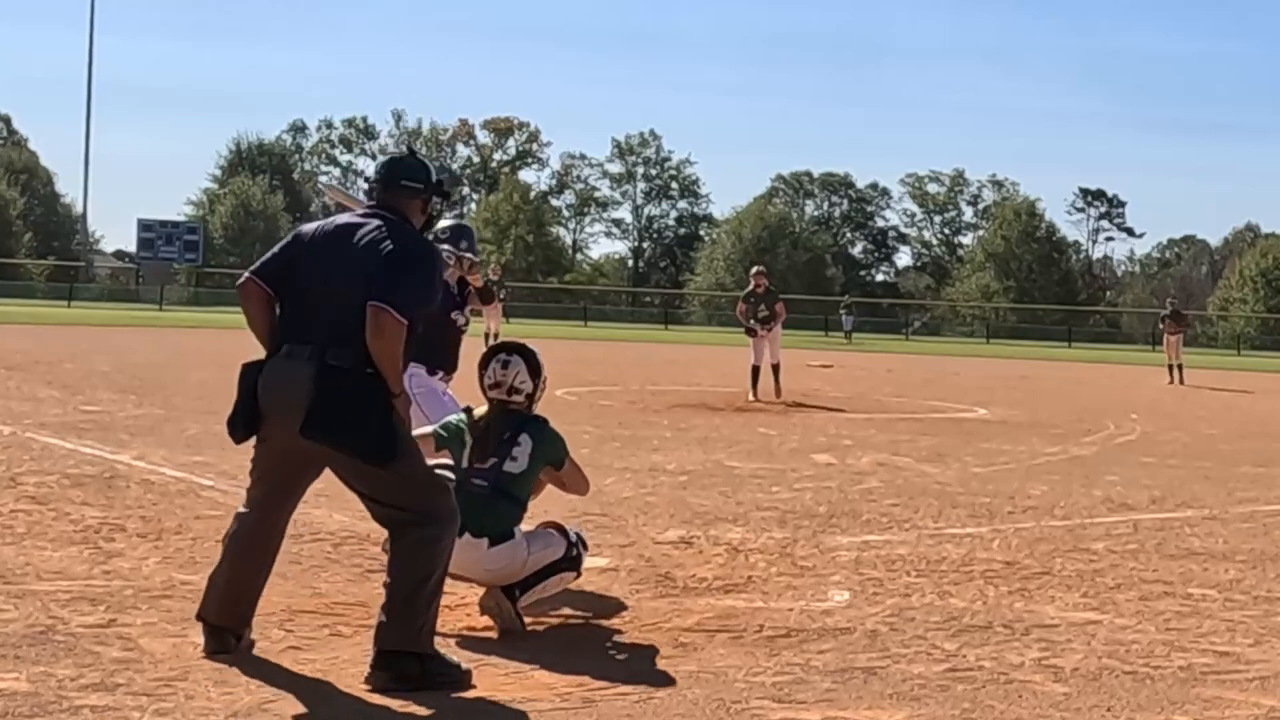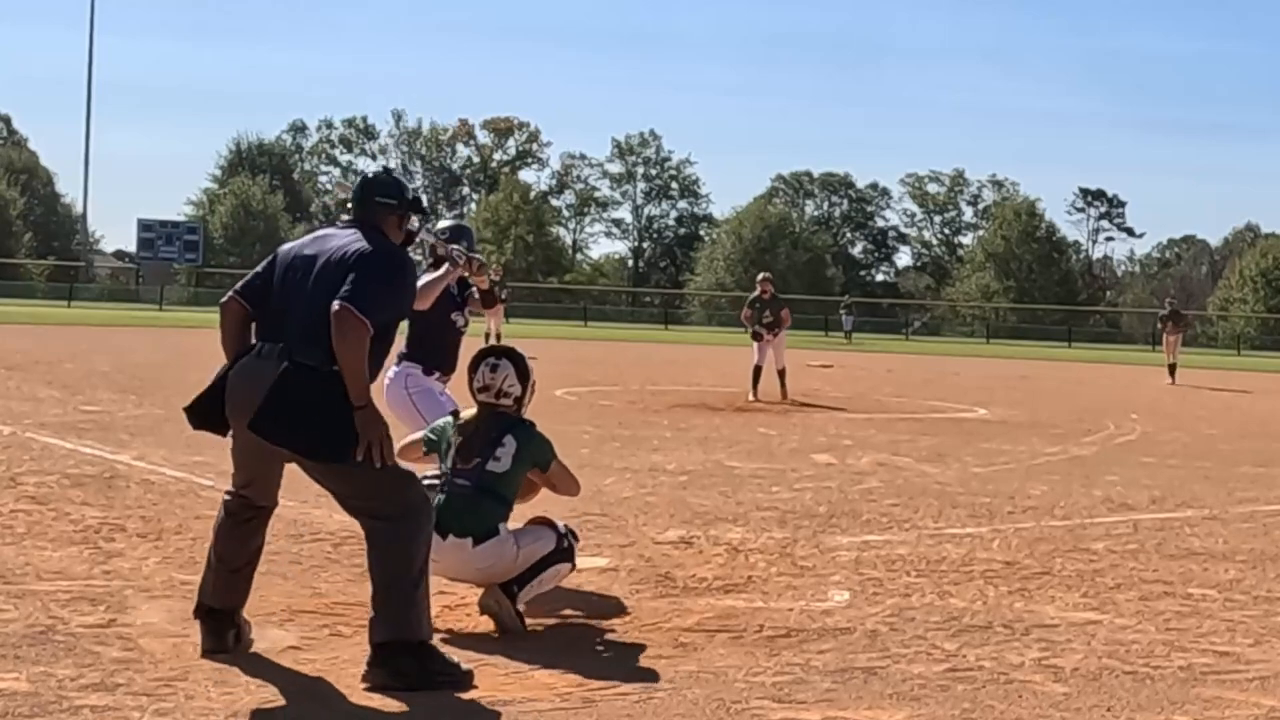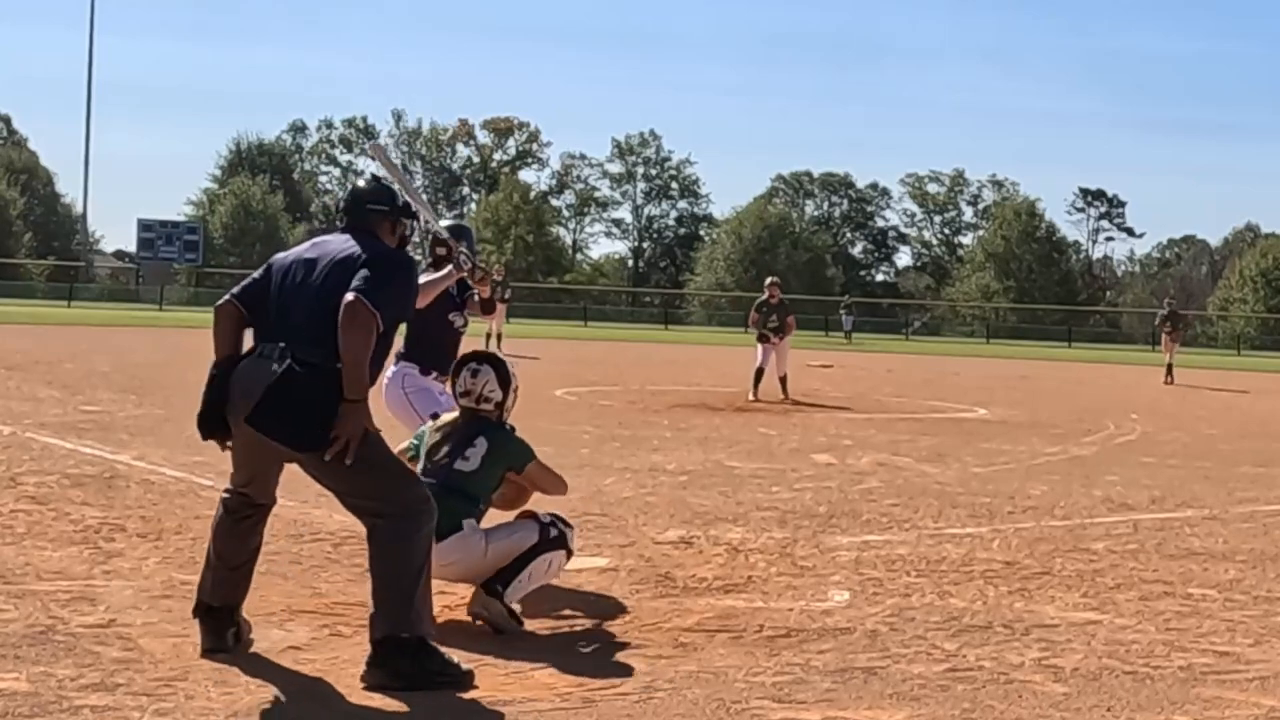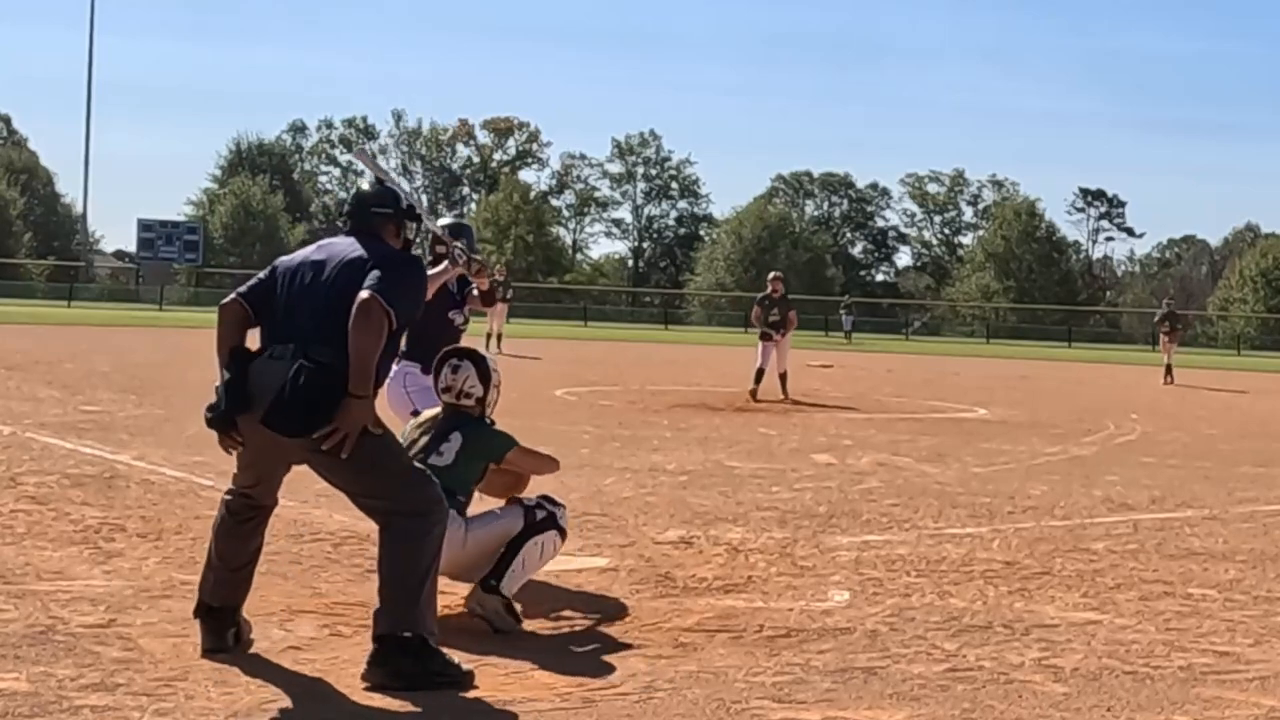
dt=0.2s
person 1, frame 1
left shoulder: (314, 233)
right shoulder: (415, 251)
left elbow: (252, 289)
right elbow: (383, 323)
left wrist: (281, 357)
right wrist: (395, 389)
left hip: (281, 389)
right hip: (348, 398)
left knee: (263, 508)
right knee: (428, 514)
left ankle: (222, 625)
right ankle: (402, 653)
person 1, frame 2
left shoulder: (295, 248)
right shoulder: (389, 260)
left elbow: (233, 307)
right elbow: (346, 321)
left wrist: (247, 377)
right wrist: (361, 404)
left hip: (250, 391)
right hip: (310, 399)
left knee: (246, 501)
right knee: (402, 510)
left ankle: (219, 620)
right ankle: (399, 650)
person 1, frame 3
left shoulder: (290, 255)
right shoulder: (391, 262)
left elbow: (227, 311)
right elbow: (356, 313)
left wrist: (231, 390)
right wrist: (354, 402)
left hip: (249, 391)
right hip: (309, 399)
left knee: (245, 499)
right knee: (405, 508)
left ankle: (218, 619)
right ankle: (398, 650)
person 1, frame 4
left shoulder: (295, 259)
right shoulder: (400, 263)
left elbow: (232, 310)
right elbow: (369, 311)
left wrist: (233, 389)
right wrist: (359, 397)
left hip: (259, 394)
right hip: (321, 402)
left knee: (248, 500)
right knee: (417, 507)
left ankle: (218, 619)
right ankle: (400, 648)
person 2, frame 1
left shoulder: (462, 424)
right shoulder: (542, 434)
right elbow: (581, 487)
right hip: (496, 557)
right knee: (572, 548)
right ankle: (509, 594)
person 2, frame 2
left shoulder: (450, 426)
right shoulder: (528, 437)
left elbow: (403, 451)
right elbow: (571, 488)
left hip: (430, 550)
right hip: (485, 557)
right knee: (563, 542)
right ankle: (508, 592)
person 2, frame 3
left shoulder: (434, 429)
right shoulder: (503, 440)
left elbow: (400, 458)
right elbow: (559, 487)
right wrist: (515, 475)
right hip: (457, 552)
right knee: (557, 533)
right ankle: (495, 594)
person 2, frame 4
left shoulder: (419, 424)
right shoulder: (481, 434)
right elbow: (550, 465)
right wrist: (505, 463)
right hip: (440, 542)
right knee: (549, 515)
right ankle: (492, 592)
person 3, frame 1
left shoulder: (460, 286)
left elbow: (487, 300)
left wrist: (474, 276)
right wrist: (443, 268)
left hip: (433, 384)
right hip: (415, 380)
person 3, frame 2
left shoulder: (461, 287)
right shoulder: (433, 282)
right elbow: (419, 301)
left wrist: (480, 277)
right wrist: (451, 268)
left hip: (433, 385)
right hip: (410, 381)
person 3, frame 3
left shoulder: (461, 288)
right shoulder: (431, 282)
left elbow: (487, 310)
right elbow: (415, 298)
left wrist: (484, 286)
left hip: (434, 386)
right hip: (409, 382)
person 3, frame 4
left shoulder: (461, 285)
right shoulder: (432, 280)
left elbow: (487, 302)
left wrist: (482, 278)
right wrist: (450, 265)
left hip: (436, 383)
right hip: (411, 381)
